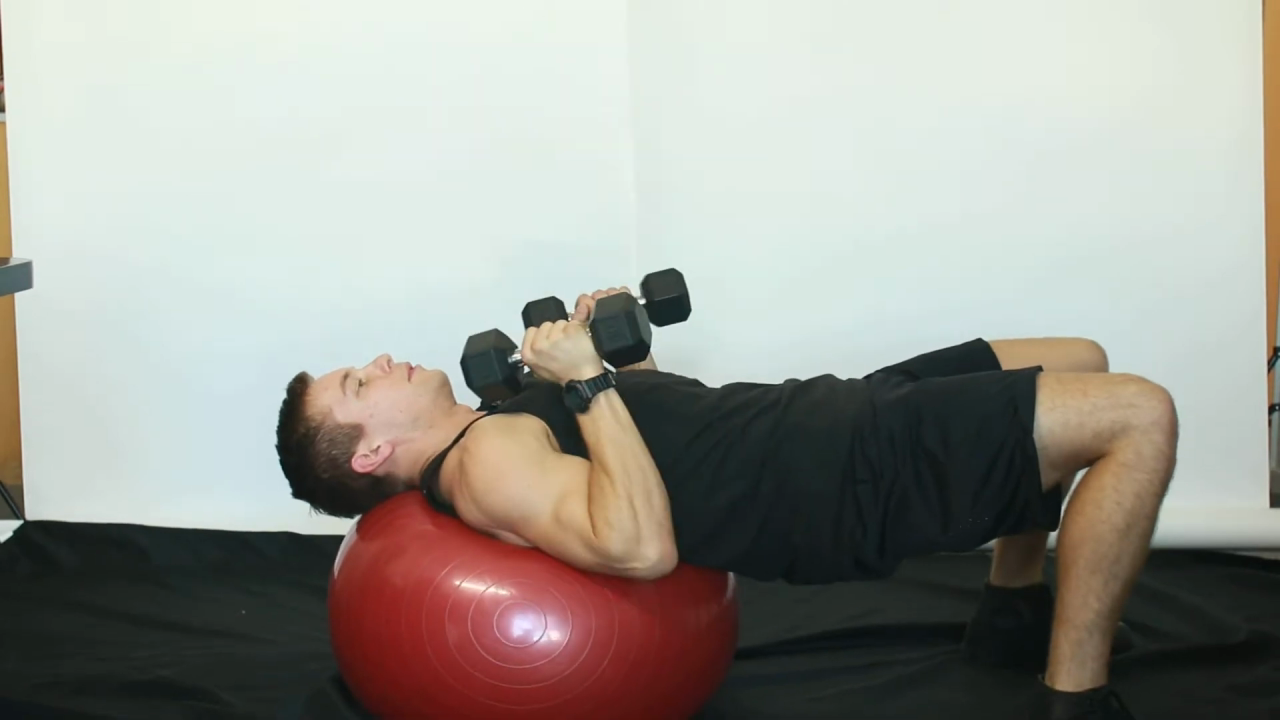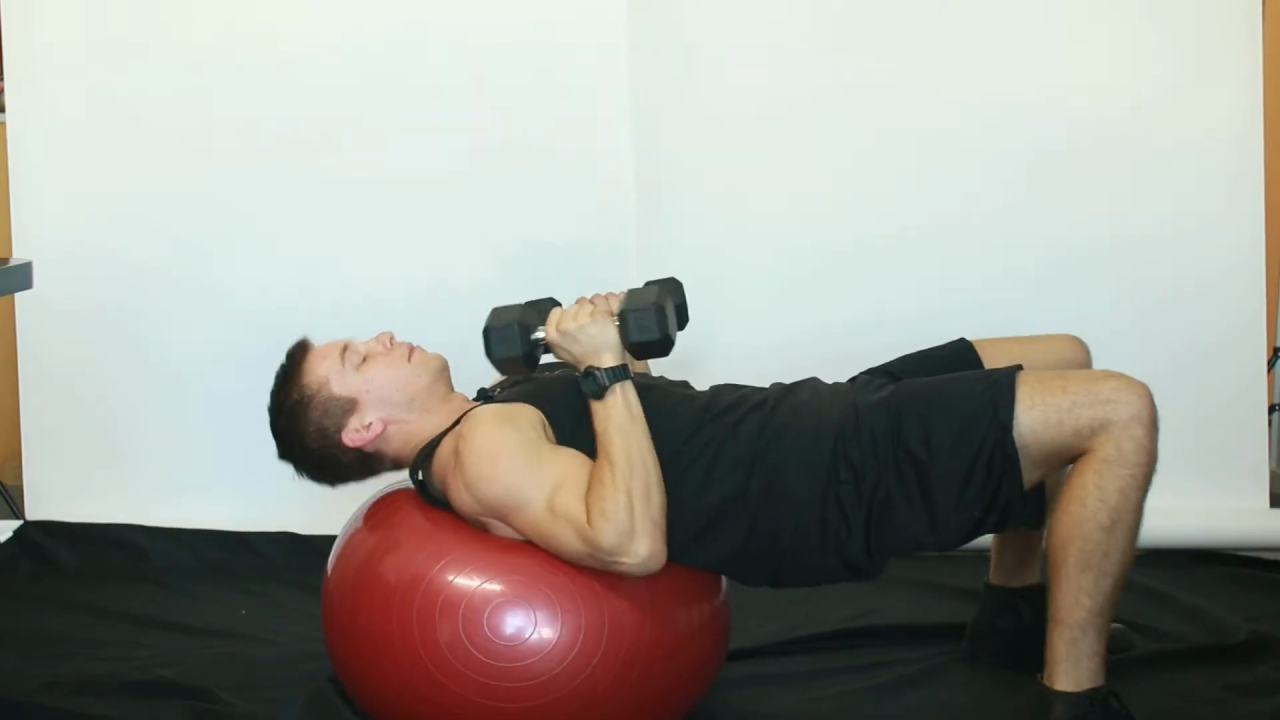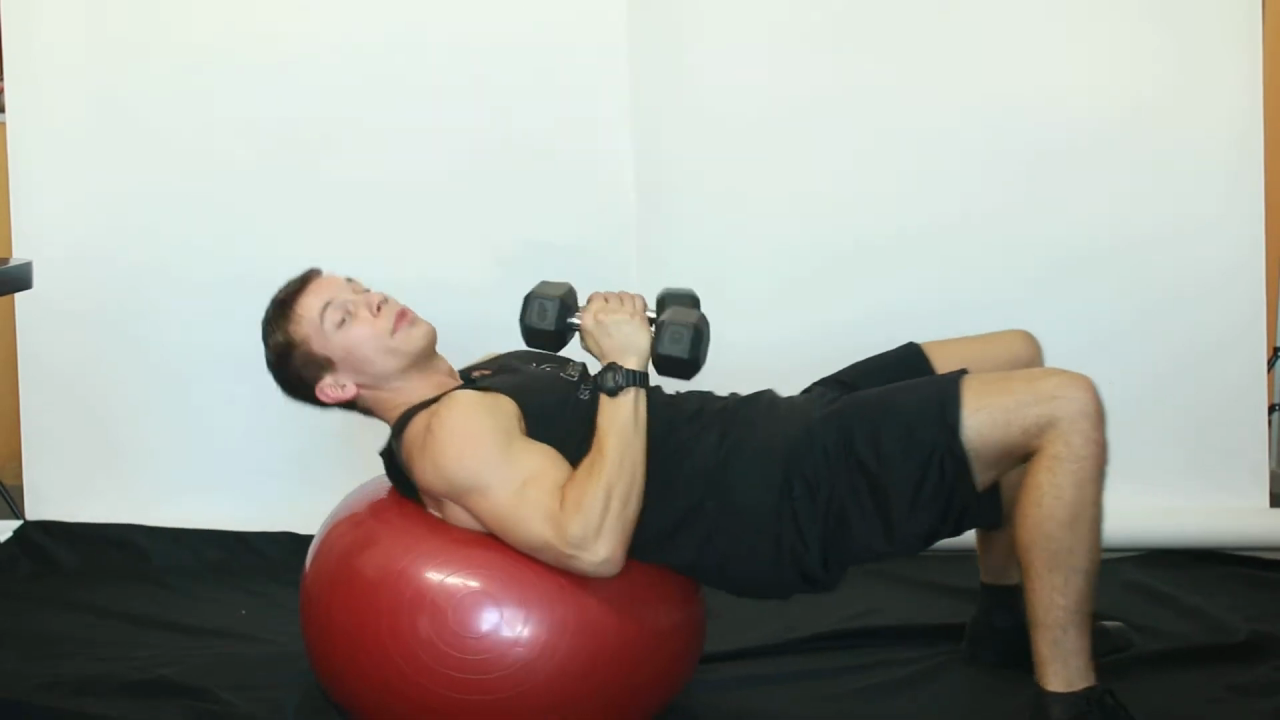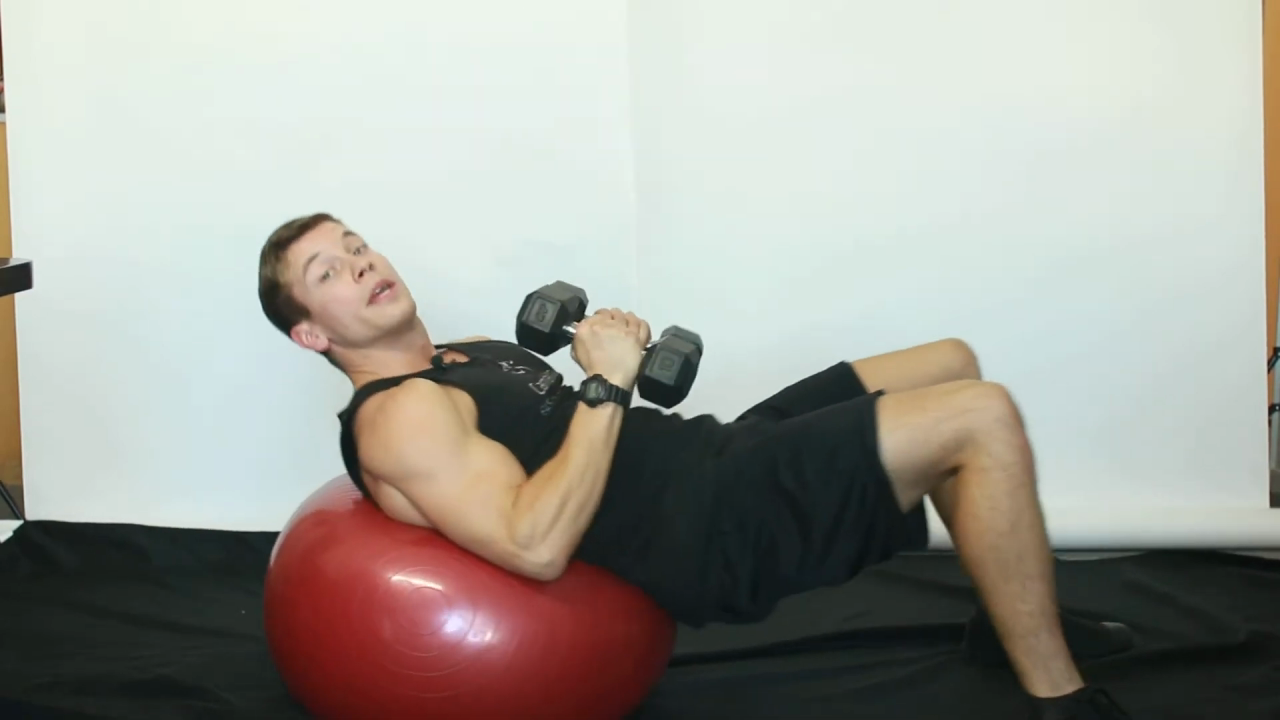
dt=0.2s
person 1, frame 1
left shoulder: (498, 428)
right shoulder: (485, 469)
right elbow: (644, 547)
left wrist: (609, 351)
right wrist: (588, 380)
left hip: (828, 425)
right hip: (839, 483)
left knee: (1081, 366)
right knee: (1138, 415)
left ankle: (1014, 614)
person 1, frame 2
left shoulder: (490, 414)
right shoulder: (476, 455)
right elbow: (632, 542)
left wrist: (608, 345)
right wrist: (607, 365)
left hip: (810, 425)
right hip: (820, 486)
left knee: (1061, 360)
right knee: (1117, 408)
left ankle: (1014, 616)
person 1, frame 3
left shoulder: (478, 379)
right shoulder: (443, 436)
right elbow: (592, 542)
left wrist: (621, 345)
right wrist: (624, 372)
left hip: (764, 439)
right hip: (774, 504)
left knee: (1010, 357)
right knee: (1063, 404)
left ankle: (1010, 614)
person 1, frame 4
left shoulder: (460, 358)
right shoulder: (397, 419)
right elbow: (537, 544)
left wrist: (613, 367)
right wrist: (605, 388)
left hip: (711, 462)
right hip: (715, 533)
left knee: (948, 364)
right knee: (982, 416)
left ankle: (1015, 617)
